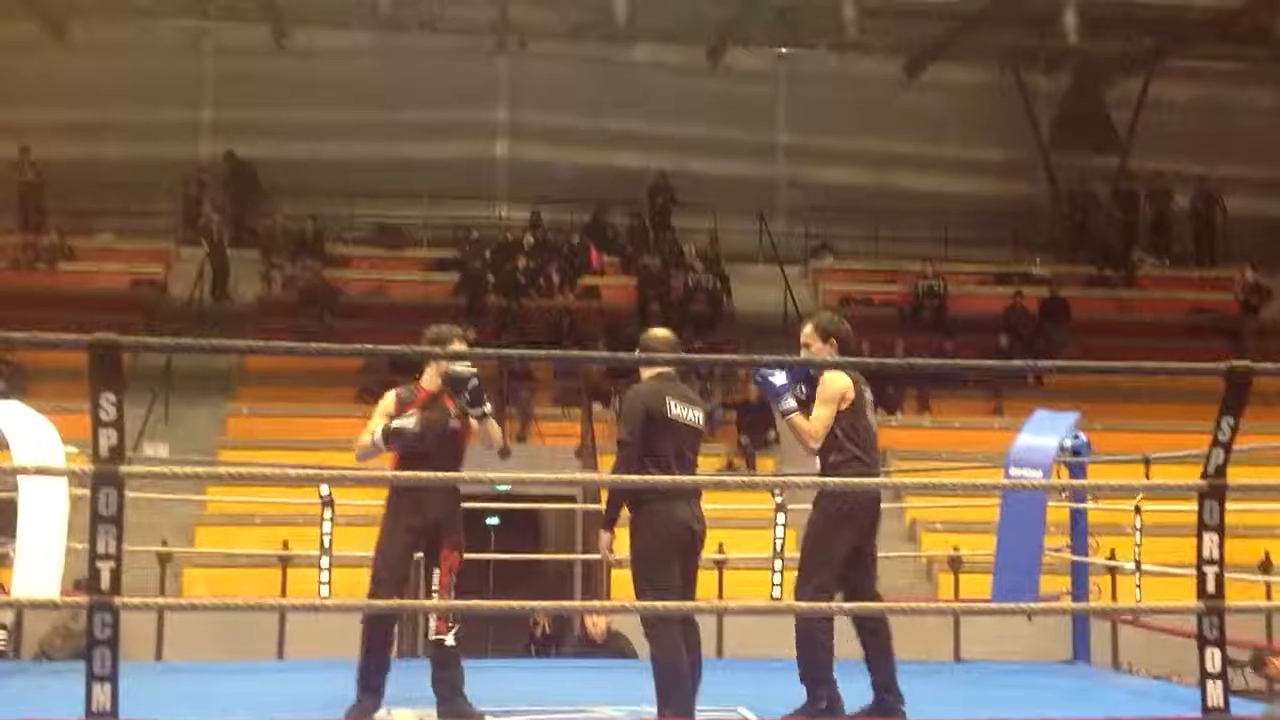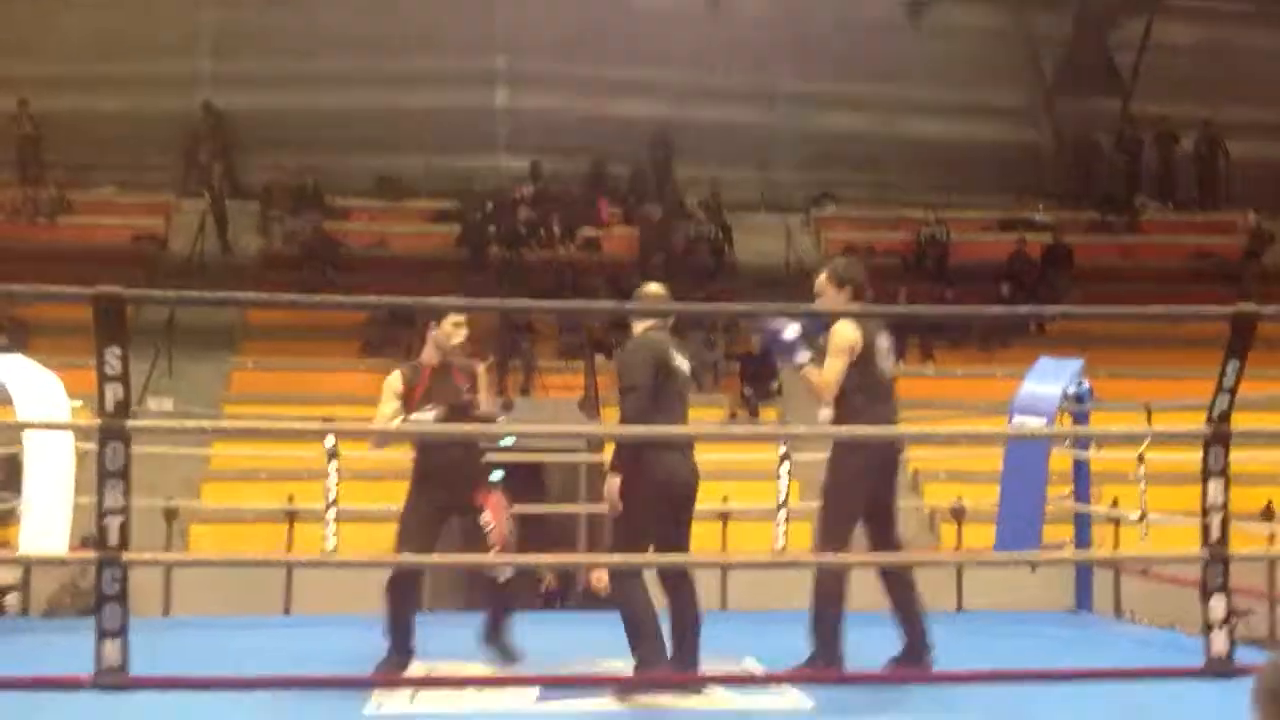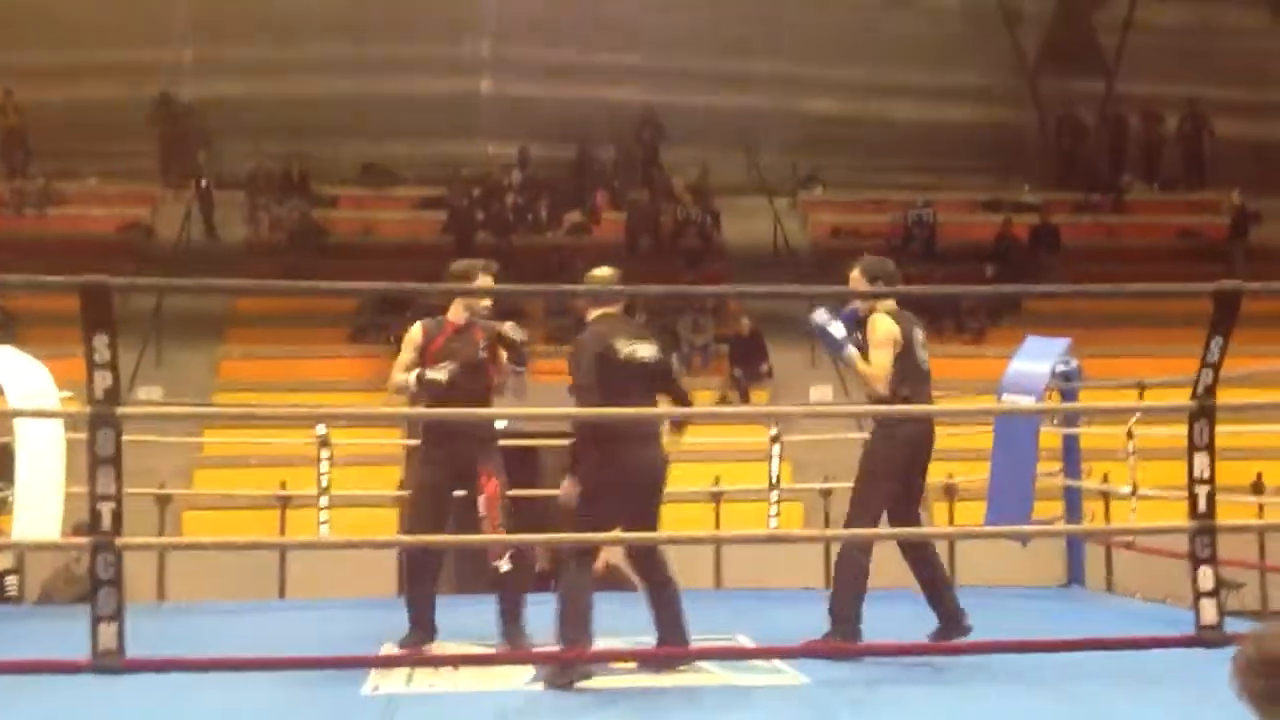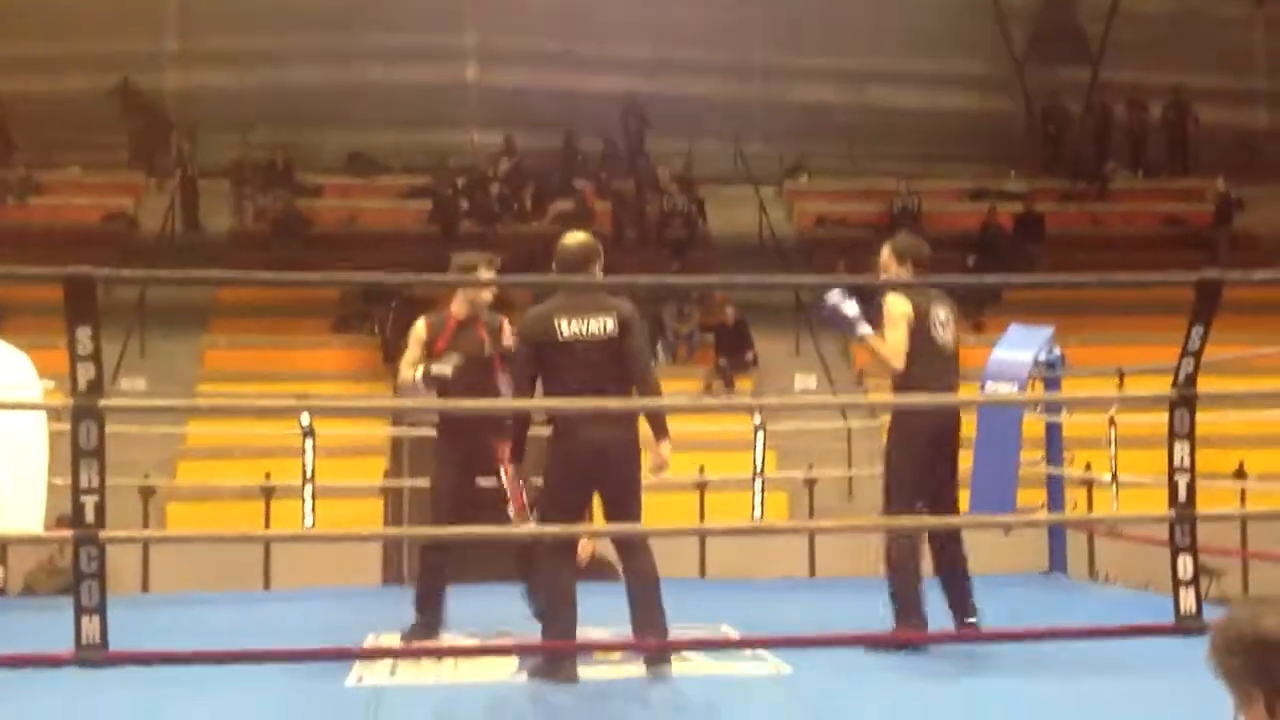
dt=0.3s
person 1, frame 1
left shoulder: (641, 395)
right shoulder: (695, 403)
left elbow: (627, 464)
left wrist: (608, 523)
left hip: (656, 515)
right hip: (690, 516)
left knee: (660, 618)
right knee: (682, 616)
person 1, frame 2
left shoulder: (640, 347)
right shoulder: (676, 351)
left elbow: (636, 411)
left wrist: (617, 469)
left hip: (652, 468)
right hip: (682, 468)
left knee: (624, 567)
right knee: (675, 569)
left ankle: (652, 664)
right ankle: (685, 667)
person 1, frame 3
left shoulder: (590, 339)
right shoulder: (647, 340)
left elbow: (589, 410)
right elbow: (681, 398)
left wrist: (575, 474)
right wrist: (674, 427)
left hip: (615, 460)
right hip: (650, 458)
left knee: (577, 558)
right knee: (647, 552)
left ankle: (574, 655)
right ankle: (674, 644)
person 1, frame 4
left shoulder: (538, 319)
right shoulder: (622, 312)
left elbow: (522, 393)
right elbow: (643, 377)
left wrist: (516, 454)
right wrist: (662, 436)
left hip: (570, 442)
right hip: (619, 439)
left knee: (557, 548)
right knee: (631, 541)
left ankle: (558, 657)
right ankle: (651, 638)
person 2, frame 1
left shoulder: (833, 379)
right shoulder: (854, 381)
left elbow: (813, 440)
left wrist: (784, 399)
right wrist: (799, 388)
left hip: (843, 495)
right hip: (862, 496)
left knee: (812, 594)
right knee: (862, 596)
person 2, frame 2
left shoulder: (845, 329)
right shoulder: (877, 330)
left elbow: (826, 393)
left wrist: (797, 352)
left hip: (858, 446)
right hip: (884, 444)
left knee: (832, 548)
right knee: (885, 544)
left ankle: (826, 653)
right ankle: (916, 647)
person 2, frame 3
left shoulder: (881, 322)
right shoulder: (908, 321)
left elbow: (879, 385)
left wrist: (844, 346)
right wrist: (856, 334)
left hip: (896, 433)
right hip: (917, 431)
left knee: (859, 528)
right knee: (907, 525)
left ankle: (844, 630)
right ankle: (952, 616)
person 2, frame 4
left shoulder: (898, 301)
right shoulder: (943, 304)
left elbow: (894, 362)
left wrist: (858, 325)
left hip: (914, 418)
right hip: (945, 417)
left knee: (902, 519)
right knee: (943, 515)
left ankle: (910, 623)
right ankle: (964, 614)
person 3, frame 1
left shoulder: (462, 400)
right shoulder: (397, 399)
left elbow: (498, 447)
right elbow: (361, 451)
left wrist: (478, 401)
right wrist: (387, 434)
left hip: (446, 509)
right hip: (404, 507)
left knee: (444, 603)
right knee: (382, 599)
person 3, frame 2
left shoulder: (473, 372)
right shoulder: (402, 379)
right elbow: (378, 436)
left wrist: (490, 419)
right wrist: (409, 423)
left hip: (472, 476)
right hip: (429, 481)
left knee: (501, 535)
right knee: (406, 569)
left ankle: (496, 632)
right ankle: (398, 652)
person 3, frame 3
left shoulder: (494, 333)
right shoulder: (423, 332)
left elbow: (506, 380)
right elbow: (395, 381)
left wrist: (517, 355)
right wrist: (421, 379)
left hip: (480, 442)
right hip: (436, 443)
left knee: (497, 533)
right knee: (421, 537)
left ankle: (512, 626)
right ankle: (420, 627)
person 3, frame 4
left shoulder: (499, 325)
right shoulder: (427, 327)
left elbow: (512, 374)
right elbow: (403, 378)
right wrist: (429, 373)
left hip: (495, 428)
right hip: (453, 434)
left knee: (521, 499)
right knee: (442, 526)
right ankle: (427, 617)
